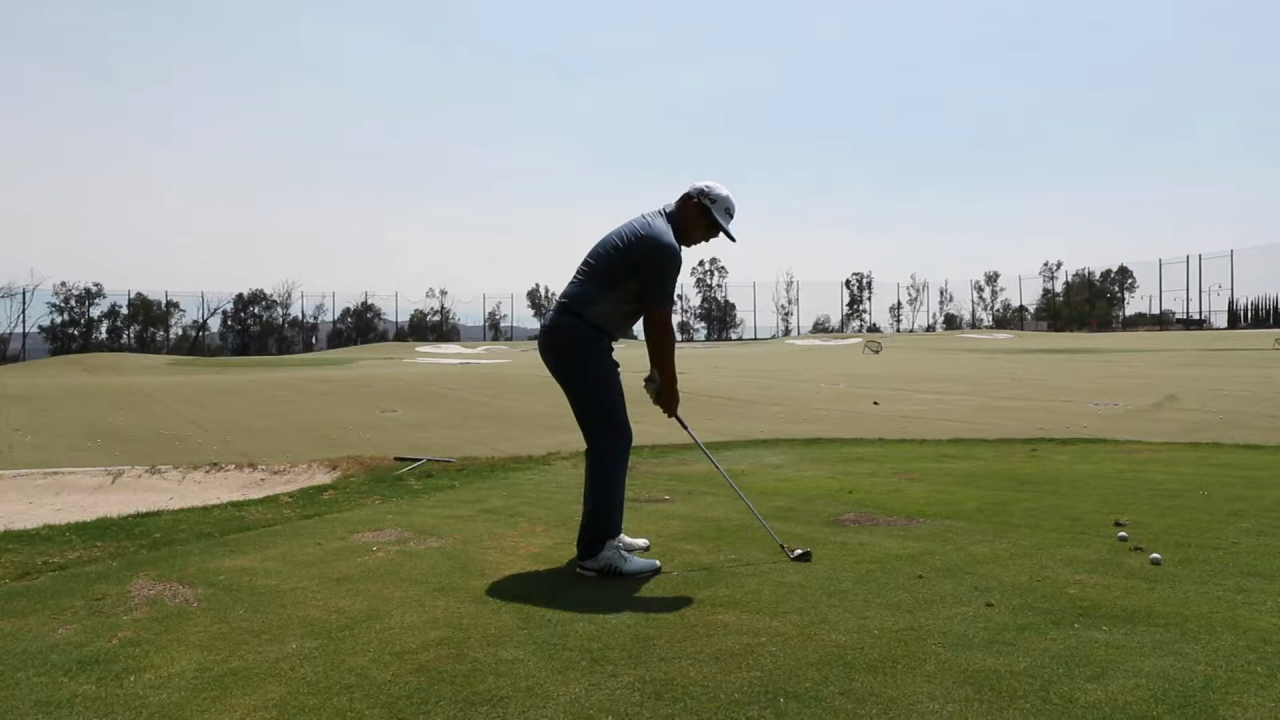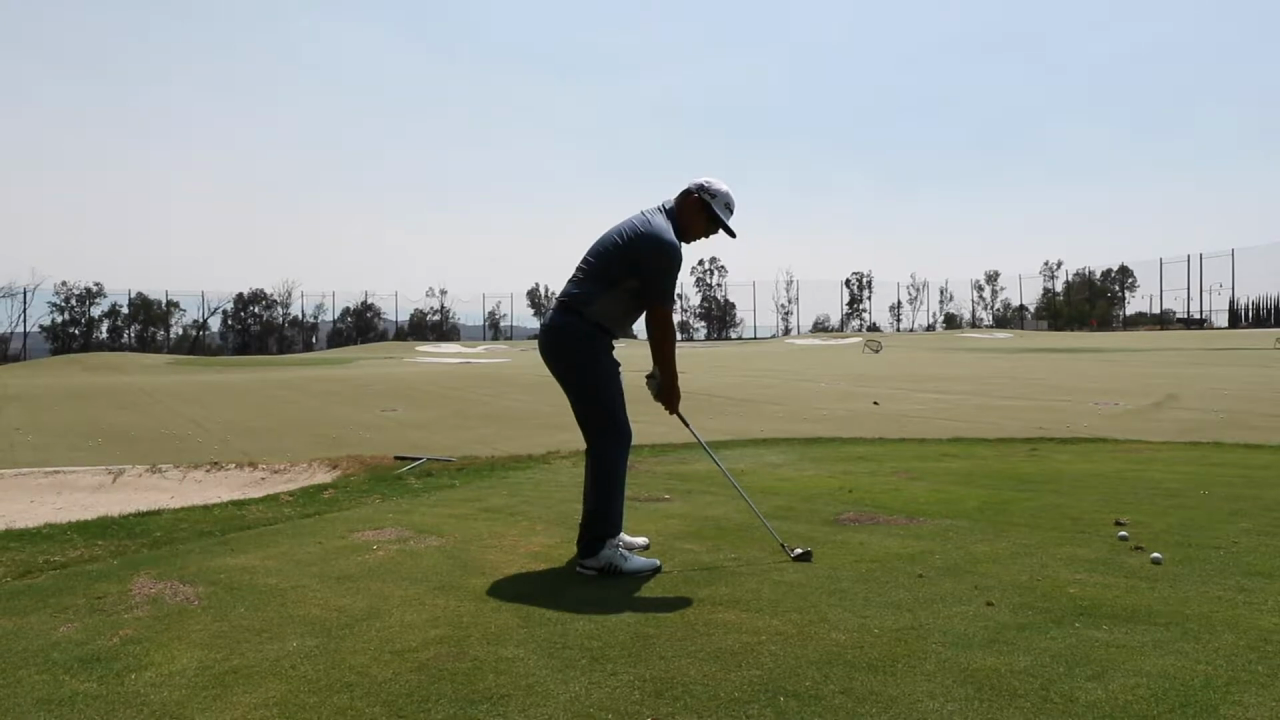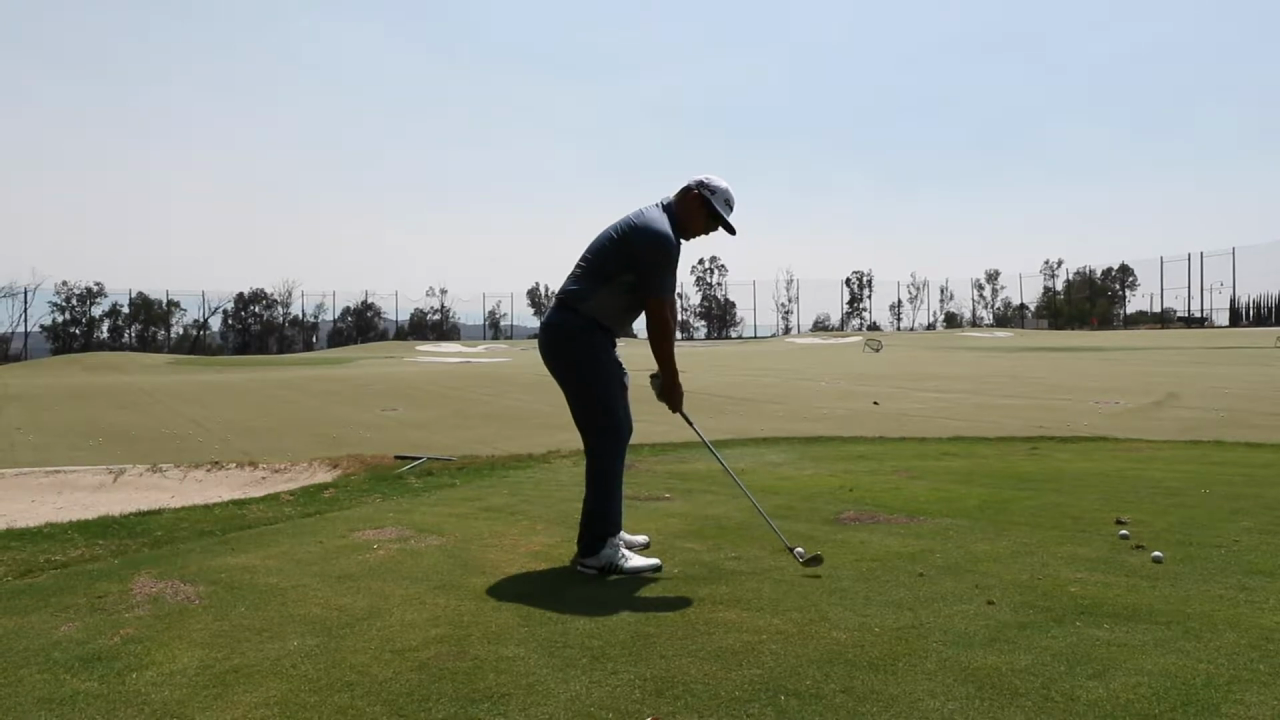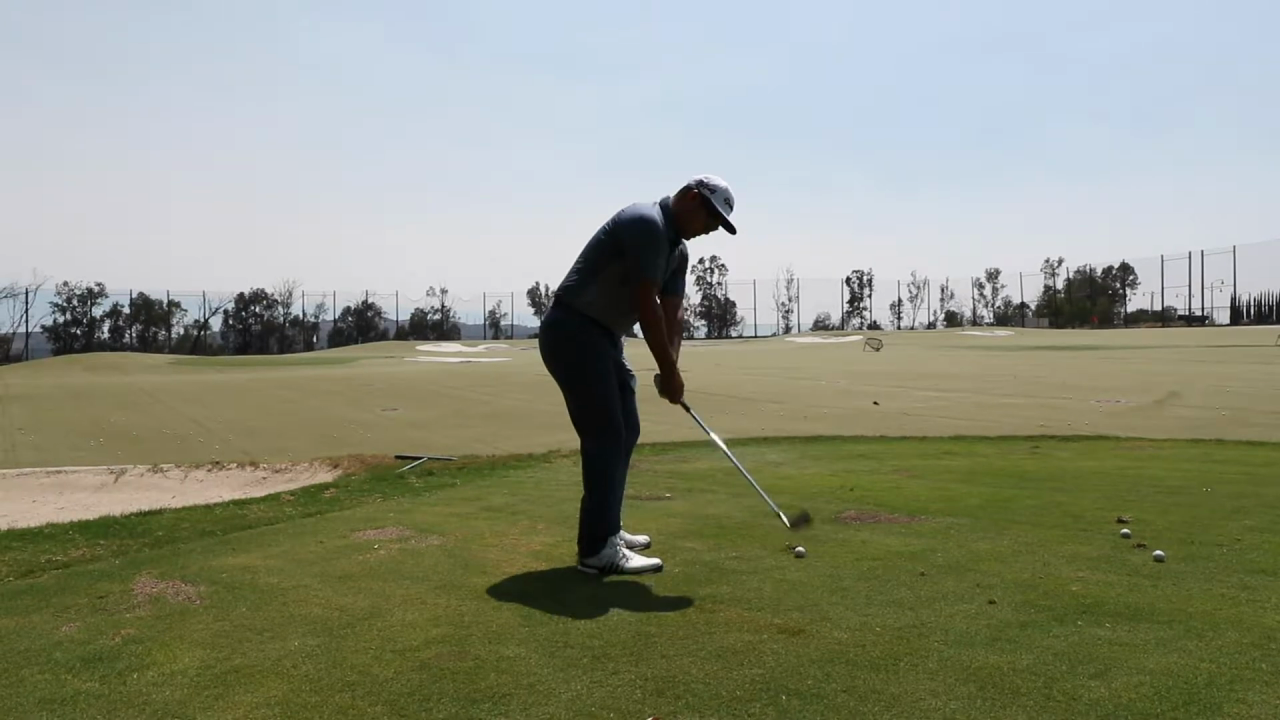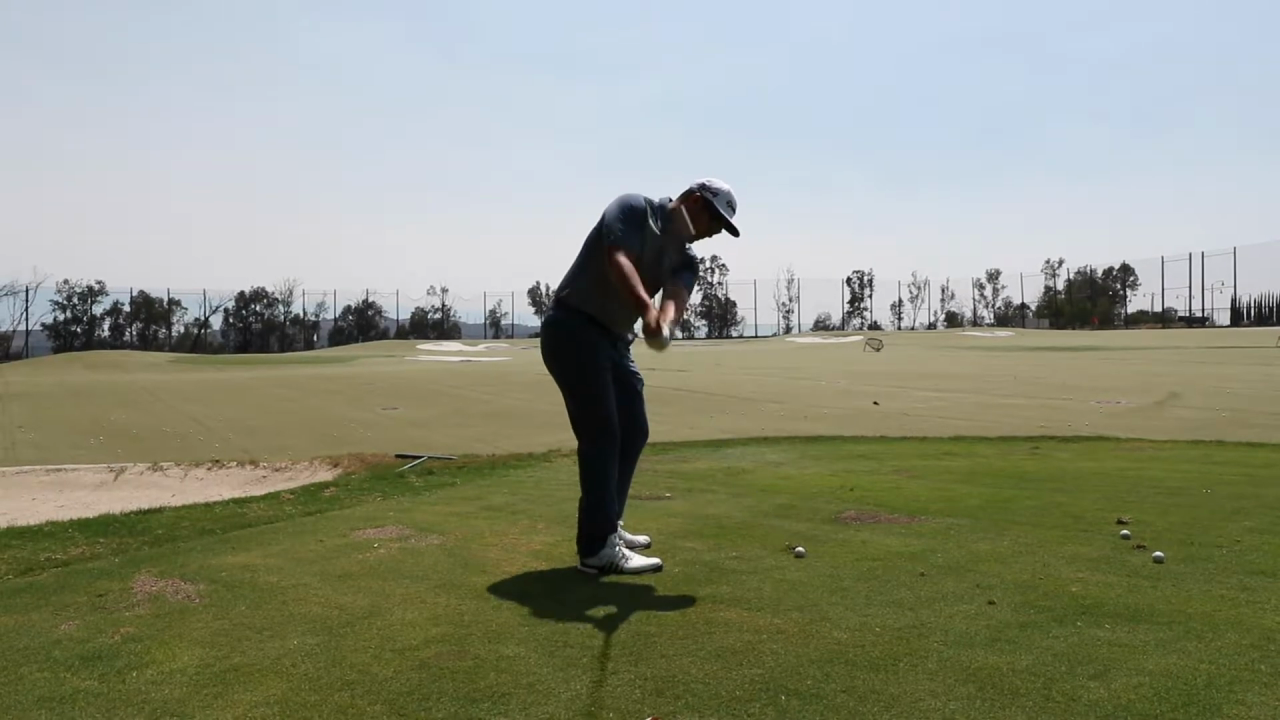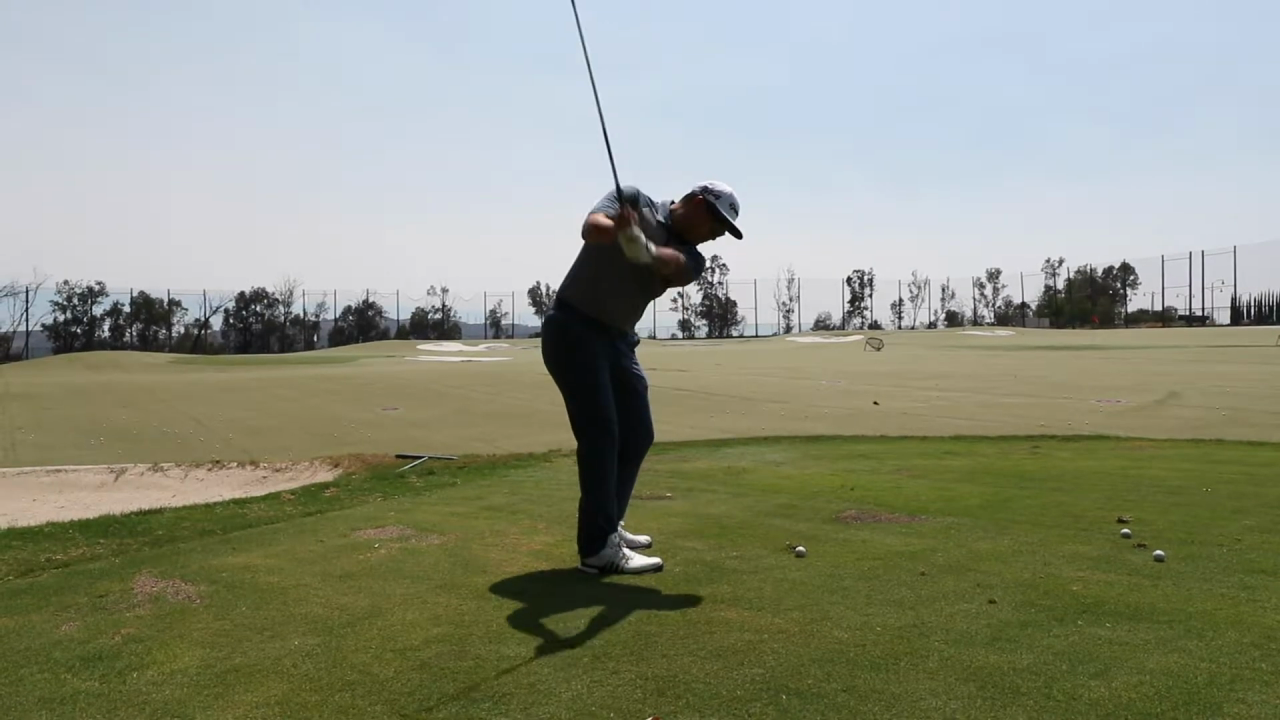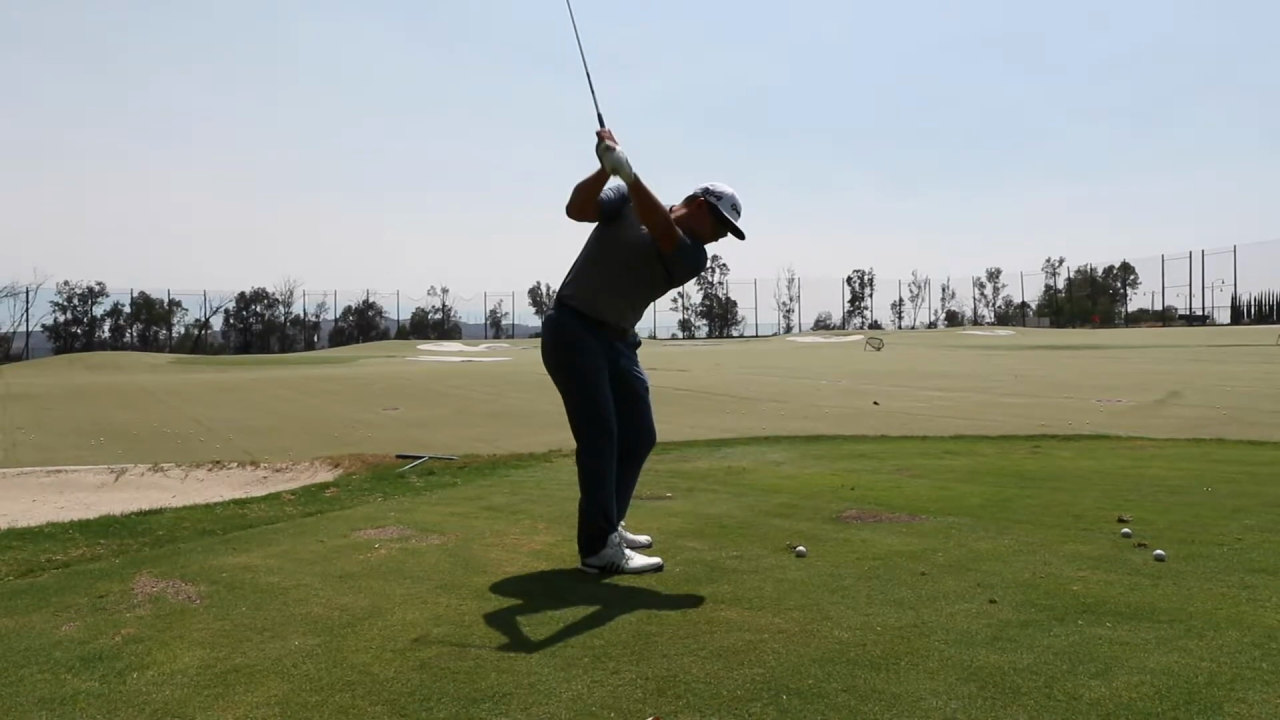
dt=0.4s
person 1, frame 1
left shoulder: (652, 231)
right shoulder: (662, 245)
left elbow: (654, 320)
right elbow: (660, 325)
left wrist: (656, 374)
right wrist: (669, 384)
left hip: (571, 336)
right hip: (577, 339)
left knee: (609, 437)
right knee: (612, 439)
left ankle: (602, 532)
right ankle: (597, 551)
person 1, frame 2
left shoulder: (652, 228)
right shoulder: (662, 242)
left elbow: (656, 317)
right elbow: (661, 322)
left wrist: (659, 371)
right wrist: (670, 382)
left hip: (574, 335)
right hip: (578, 338)
left knee: (609, 436)
right knee: (612, 438)
left ankle: (602, 532)
right ankle: (597, 550)
person 1, frame 3
left shoulder: (660, 232)
right shoulder: (656, 234)
left elbow: (667, 310)
right elbow: (657, 317)
left wrist: (665, 372)
right wrist: (671, 379)
left hip: (587, 336)
right hip: (574, 335)
left knee: (614, 432)
right knee: (608, 436)
left ankle: (603, 530)
right ankle: (597, 549)
person 1, frame 4
left shoulder: (677, 248)
right shoulder: (645, 222)
left elbow: (672, 311)
right elbow: (646, 304)
left wrist: (670, 366)
right wrist: (668, 371)
left hip: (603, 337)
right hip: (573, 332)
left knee: (624, 432)
right knee: (605, 435)
left ankle: (605, 529)
right ankle: (598, 548)
person 1, frame 5
left shoulder: (686, 258)
right shoulder: (634, 209)
left elbow: (676, 298)
right elbow: (618, 264)
left wrist: (665, 322)
right wrist: (646, 310)
left hip: (613, 338)
right hip: (573, 330)
left knee: (632, 433)
right knee: (601, 434)
left ankle: (606, 527)
right ankle: (597, 547)
person 1, frame 6
left shoulder: (691, 258)
right shoulder: (633, 202)
left elbow: (668, 266)
right elbow: (592, 228)
left wrist: (643, 249)
right wrist: (620, 232)
left hip: (617, 339)
right hip: (573, 329)
left knee: (637, 435)
right knee: (600, 433)
left ankle: (607, 527)
right ankle: (598, 547)
person 1, frame 7
left shoulder: (692, 258)
right shoulder: (627, 198)
left elbow: (662, 231)
right elbow: (576, 208)
left wrist: (628, 174)
right wrist: (606, 170)
left hip: (617, 341)
right hip: (572, 329)
left knee: (638, 436)
right knee: (599, 434)
left ankle: (607, 525)
right ankle: (599, 548)
